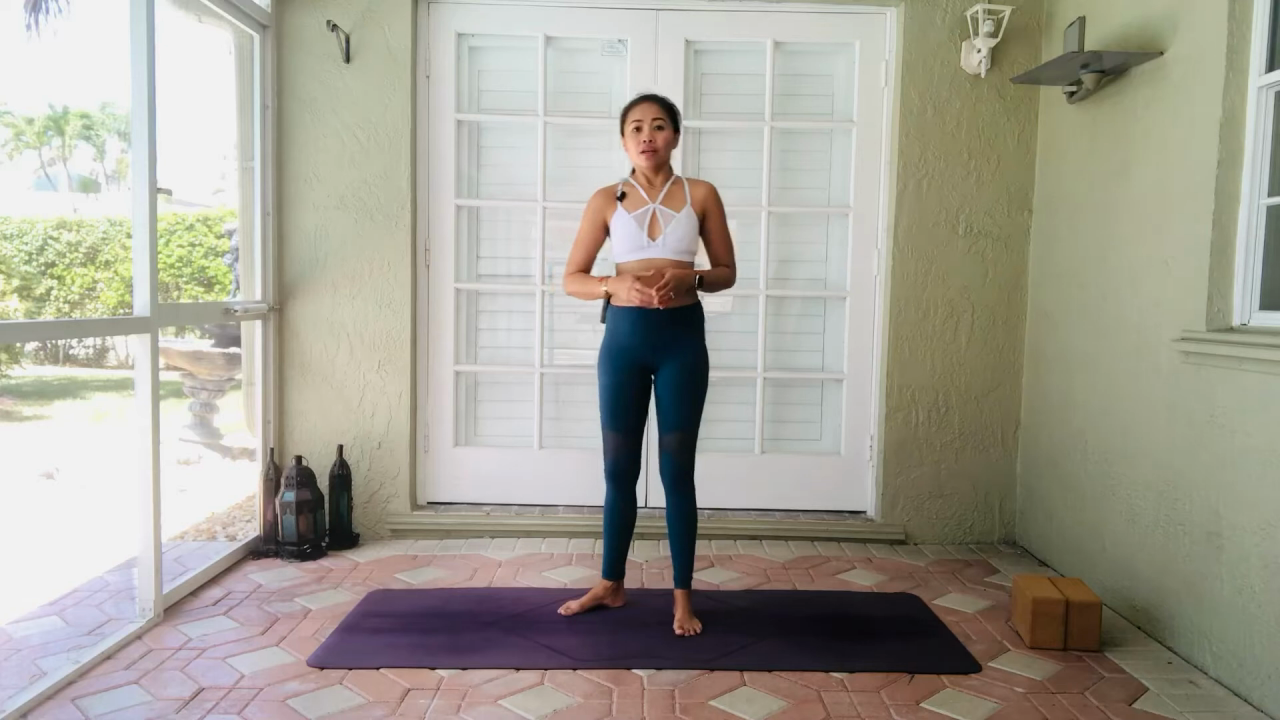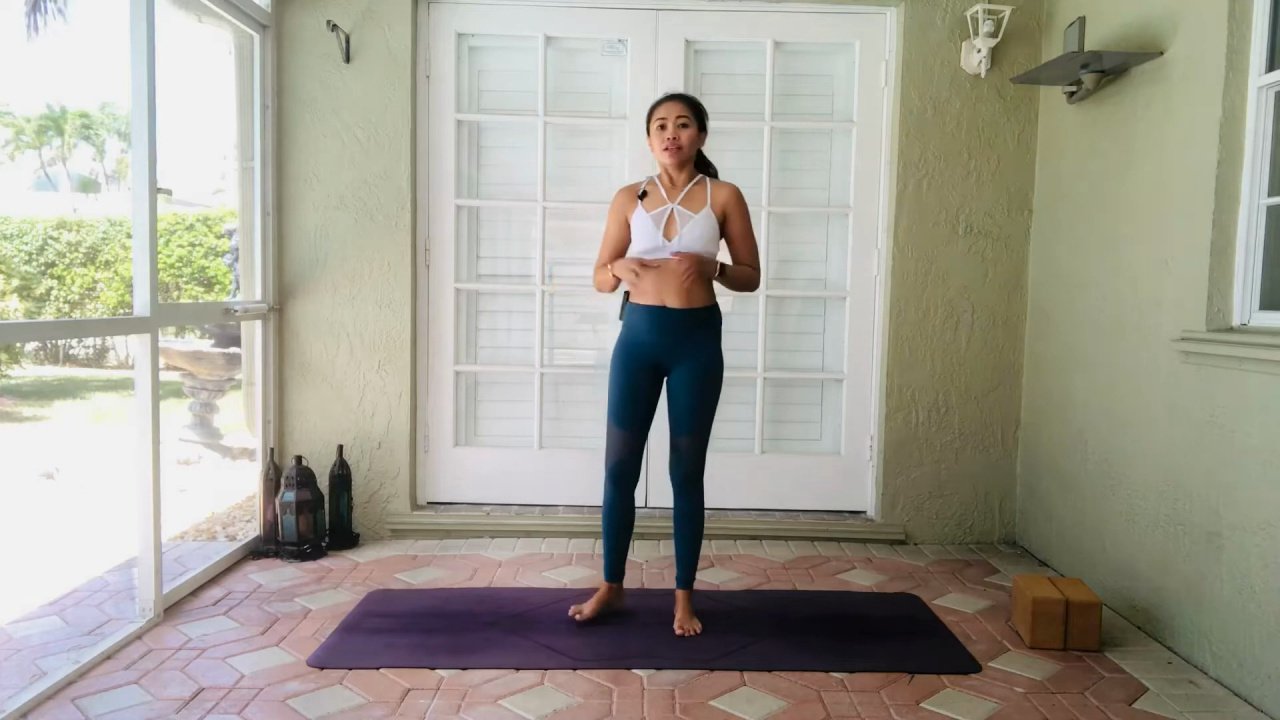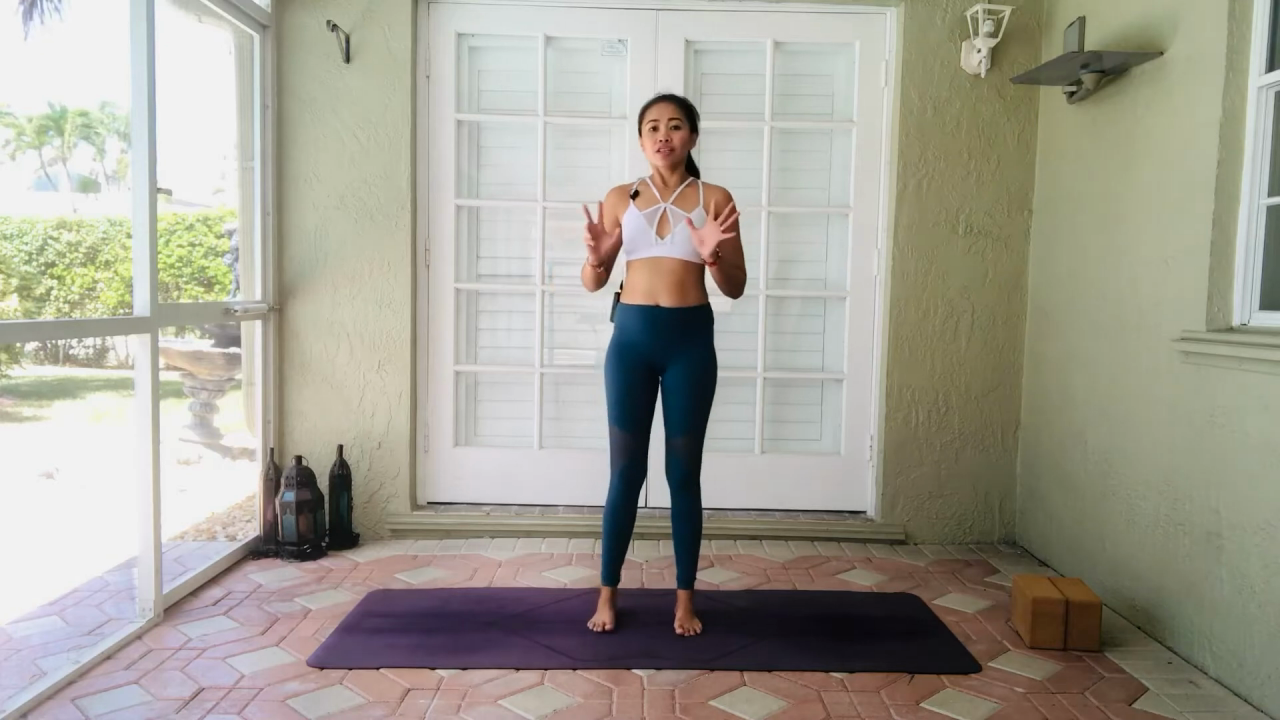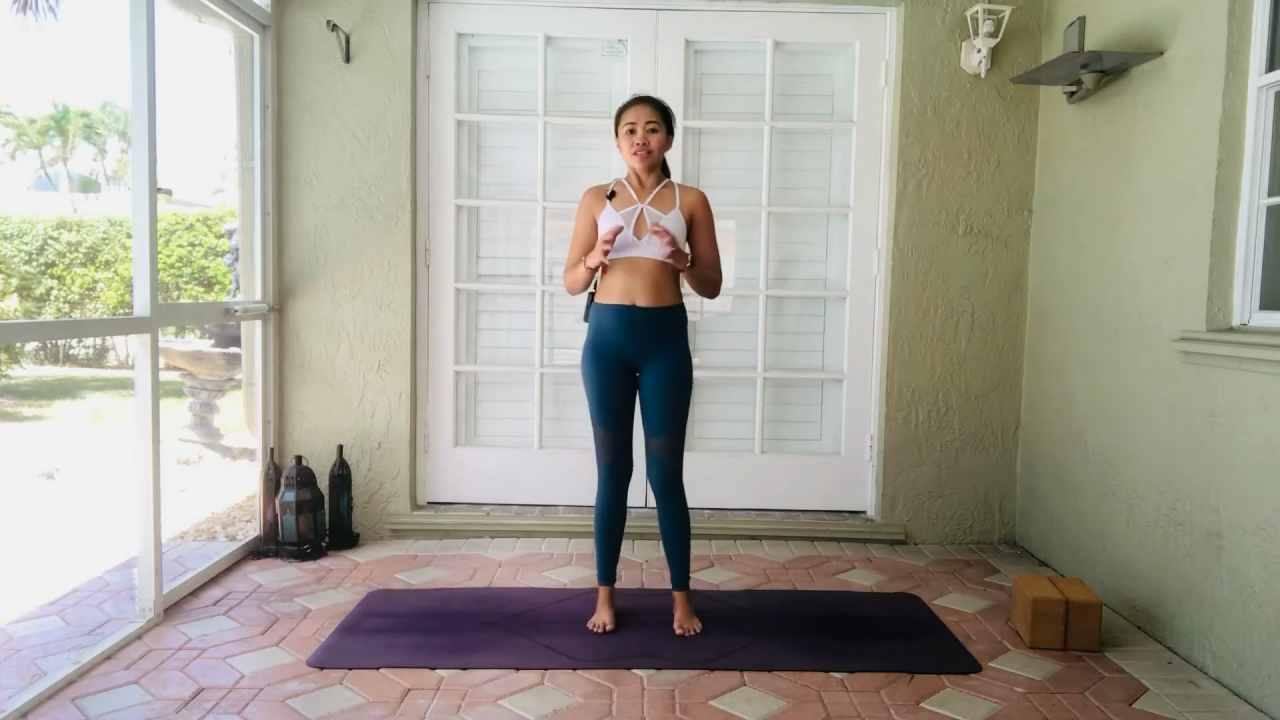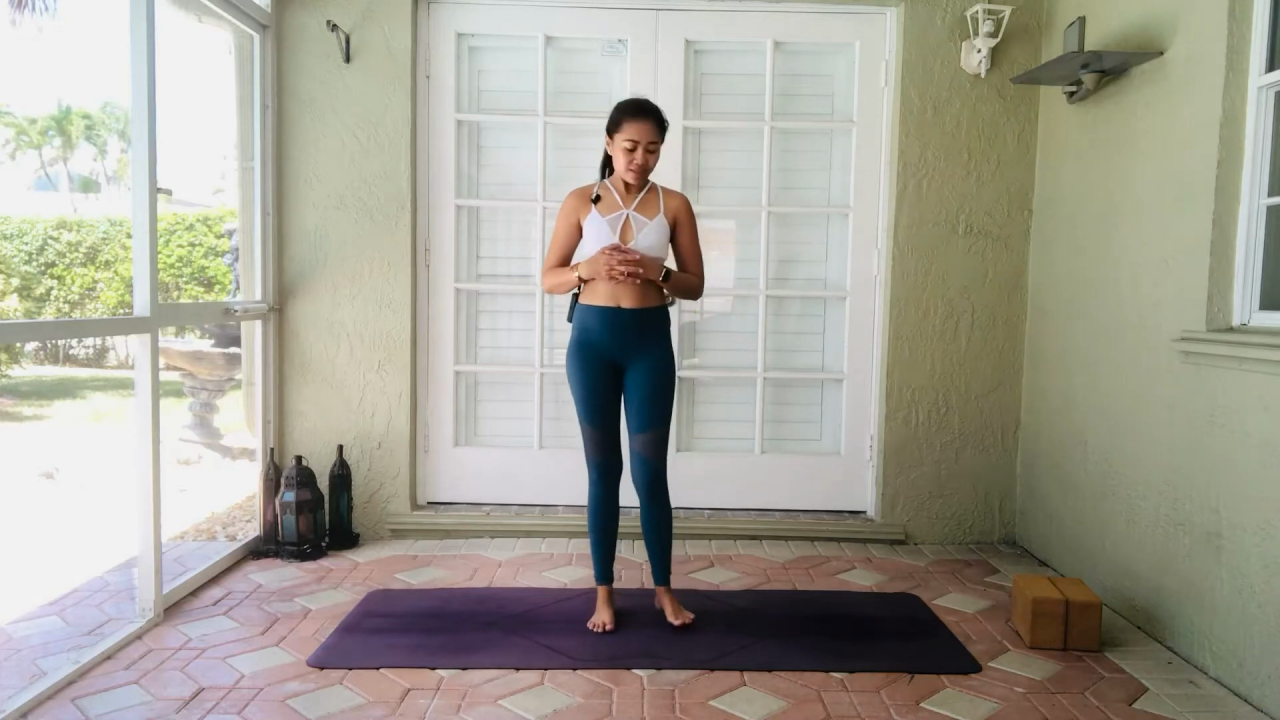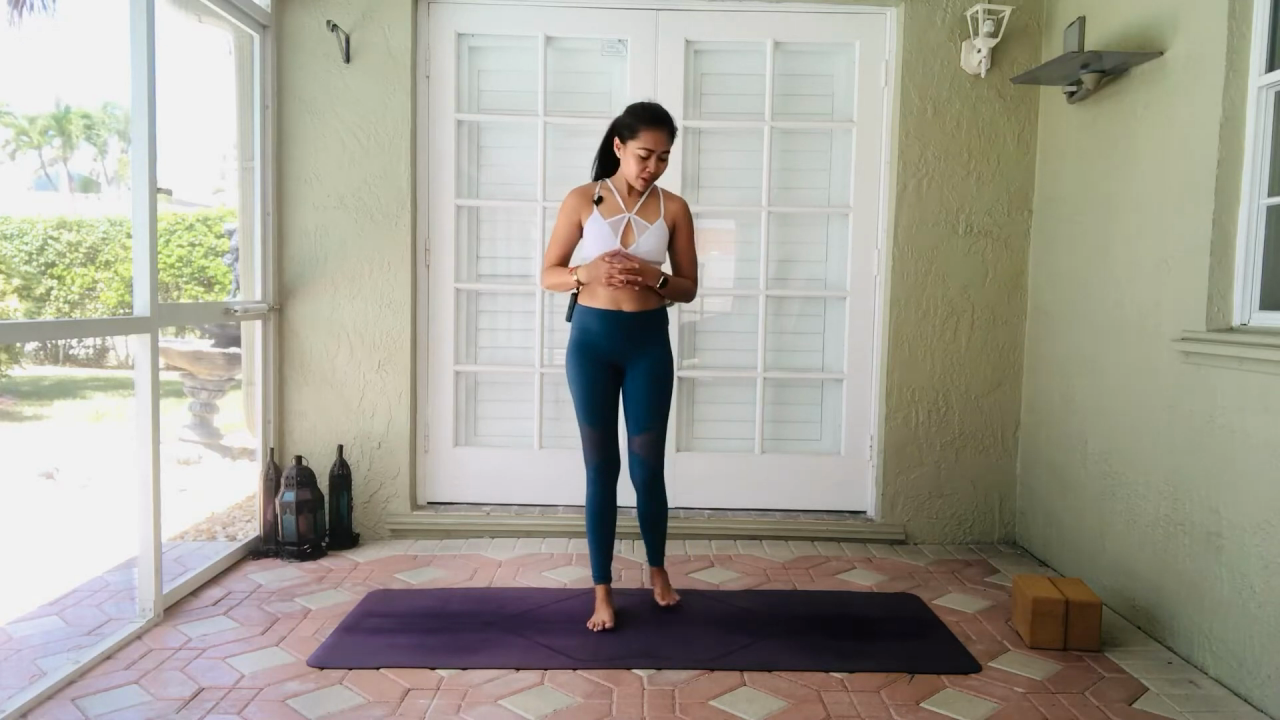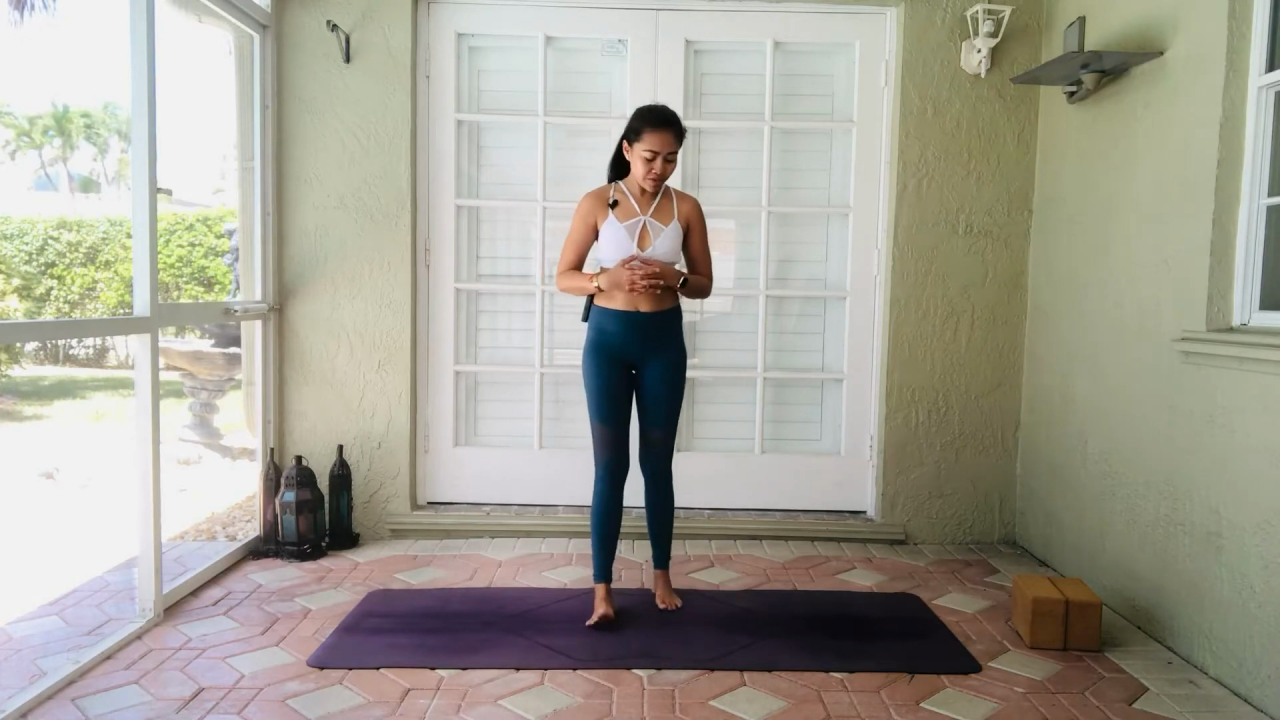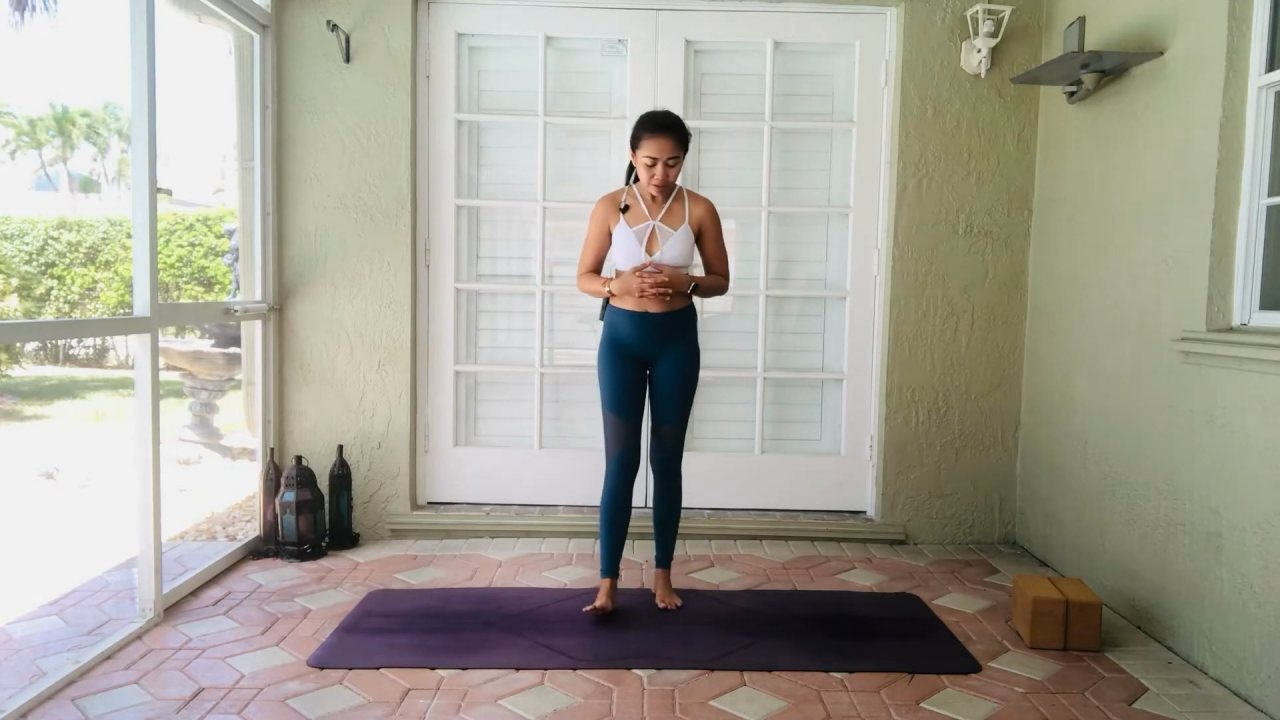
dt=0.3s
person 1, frame 1
left shoulder: (701, 195)
right shoulder: (606, 200)
left elbow: (727, 273)
right elbow: (572, 278)
left wrist: (688, 278)
right wrist: (615, 286)
left hip: (682, 338)
right hip: (624, 336)
left knee: (676, 471)
right knee: (619, 469)
left ankle: (682, 595)
right ankle: (610, 585)
person 1, frame 2
left shoulder: (724, 197)
right shoulder: (628, 198)
left elbow: (751, 280)
right elbow: (602, 283)
left wrist: (713, 267)
right wrist: (616, 267)
left hip: (697, 337)
right hip: (639, 334)
left knee: (687, 473)
right knee: (619, 467)
left ankle: (683, 597)
right ankle: (610, 585)
person 1, frame 3
left shoulder: (715, 200)
right shoulder: (619, 198)
left elbow: (735, 288)
right elbow: (593, 283)
left wrist: (713, 256)
right wrist: (595, 257)
left hip: (690, 337)
right hip: (631, 335)
left knee: (683, 473)
right knee: (625, 470)
left ankle: (684, 596)
right ankle: (607, 592)
person 1, frame 4
left shoulder: (691, 201)
right shoulder: (596, 199)
left elbow: (712, 285)
right elbow: (570, 282)
left wrist: (680, 257)
right wrist: (596, 259)
left hip: (666, 338)
right hip: (607, 336)
left knee: (665, 473)
right knee: (613, 470)
left ankle: (681, 596)
right ankle: (605, 593)
person 1, frame 5
left shoulder: (674, 205)
right shoulder: (580, 201)
left elbow: (695, 285)
right elbow: (548, 278)
left wrist: (656, 272)
right wrist: (586, 268)
left hip: (650, 339)
right hip: (592, 337)
left knee: (649, 472)
right knee: (602, 469)
left ankle: (664, 587)
right ankle: (604, 594)
person 1, frame 6
left shoulder: (674, 208)
right shoulder: (582, 200)
left elbow: (688, 287)
right elbow: (549, 273)
left wrist: (654, 278)
right wrist: (585, 273)
left hip: (649, 340)
right hip: (592, 338)
left knee: (647, 469)
right knee: (601, 468)
left ankle: (657, 571)
right ankle: (602, 592)
person 1, frame 7
left shoulder: (686, 208)
right shoulder: (596, 203)
left elbow: (705, 283)
right elbow: (564, 277)
left wrist: (673, 278)
right wrist: (607, 279)
left hip: (664, 339)
right hip: (608, 337)
left knee: (657, 464)
right knee: (610, 466)
left ankle: (661, 574)
right ankle: (602, 590)
person 1, frame 8
left shoulder: (699, 210)
right shoulder: (609, 207)
left elbow: (720, 280)
right elbow: (583, 277)
left wrist: (684, 284)
right wrist: (618, 286)
left hip: (676, 339)
right hip: (621, 337)
left knee: (667, 461)
right knee: (620, 461)
left ankle: (662, 574)
right ankle: (607, 582)
